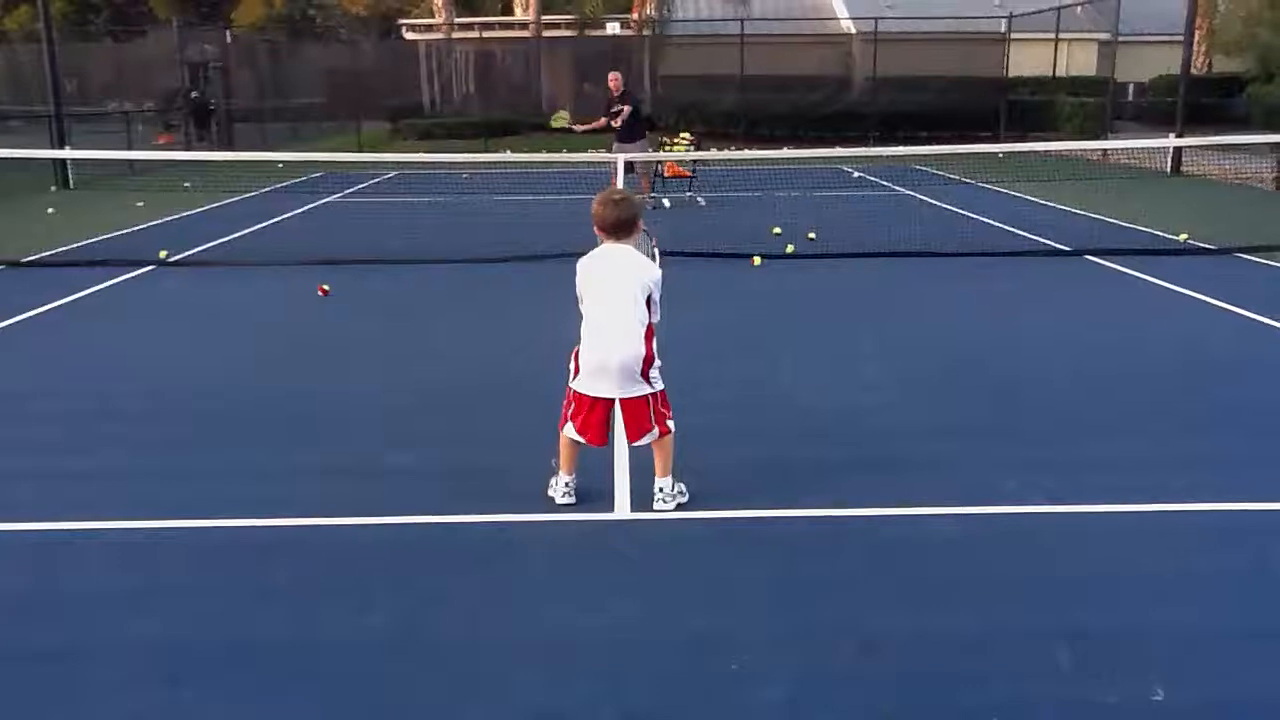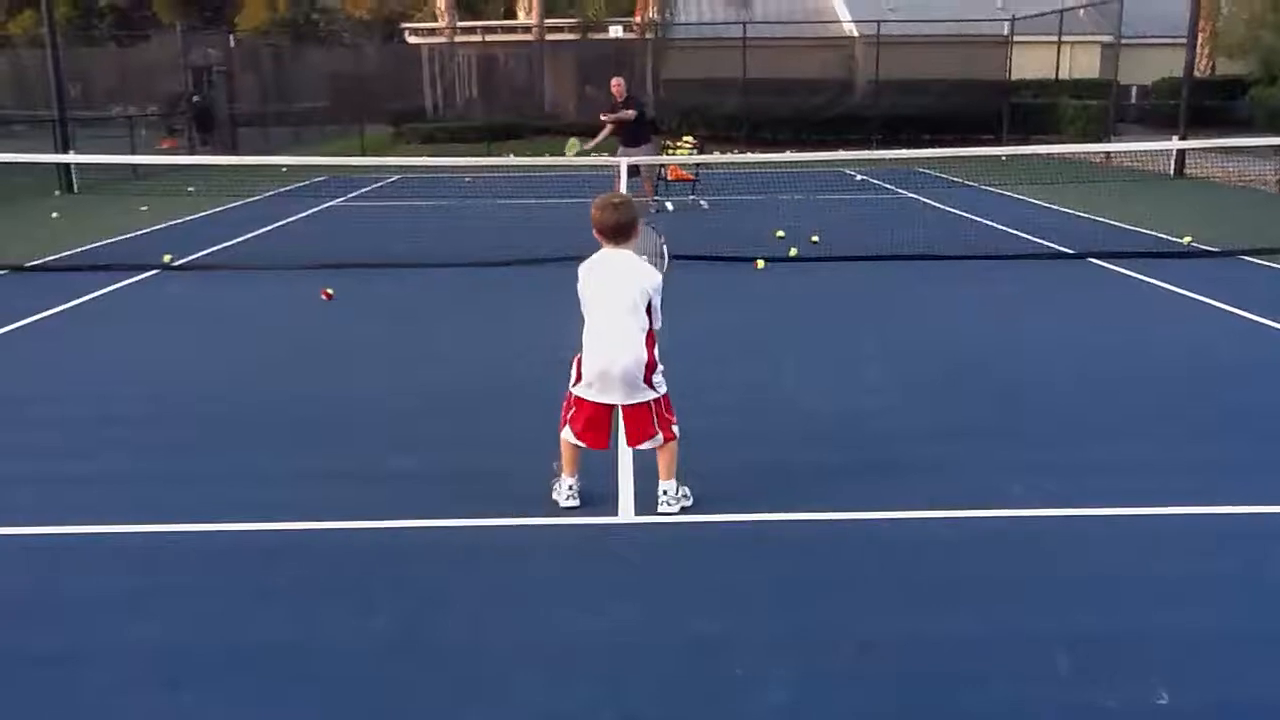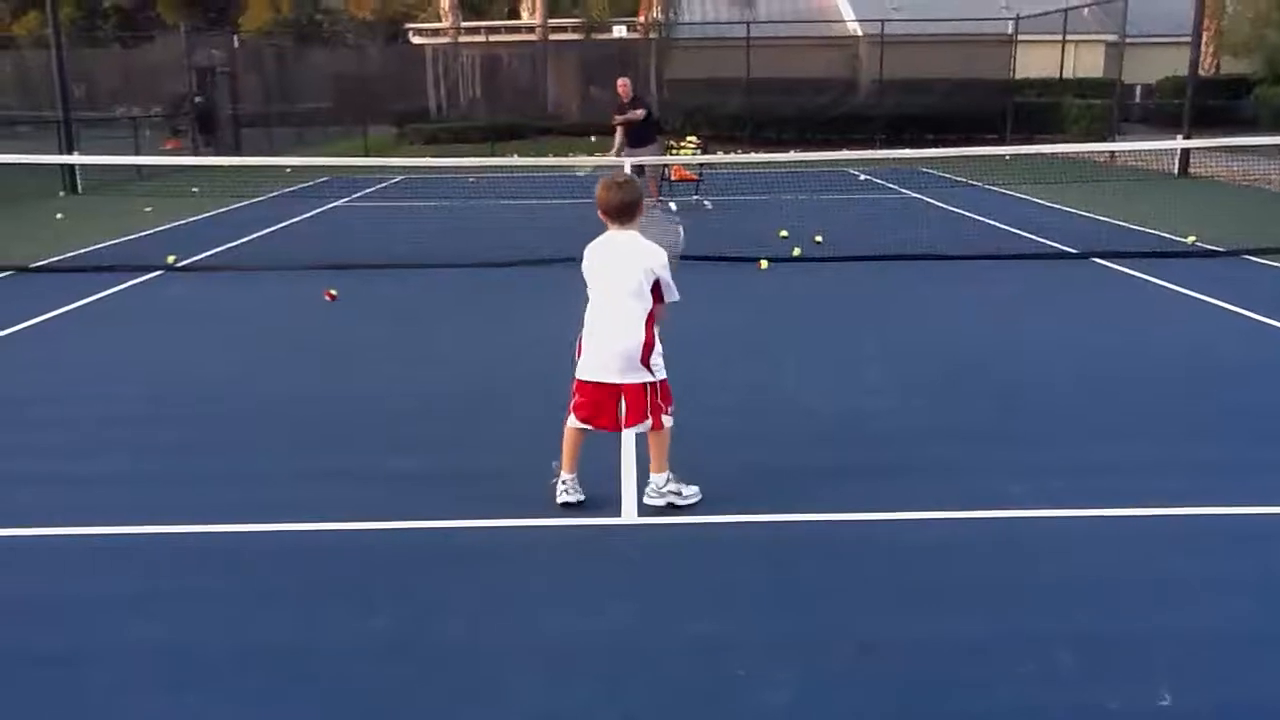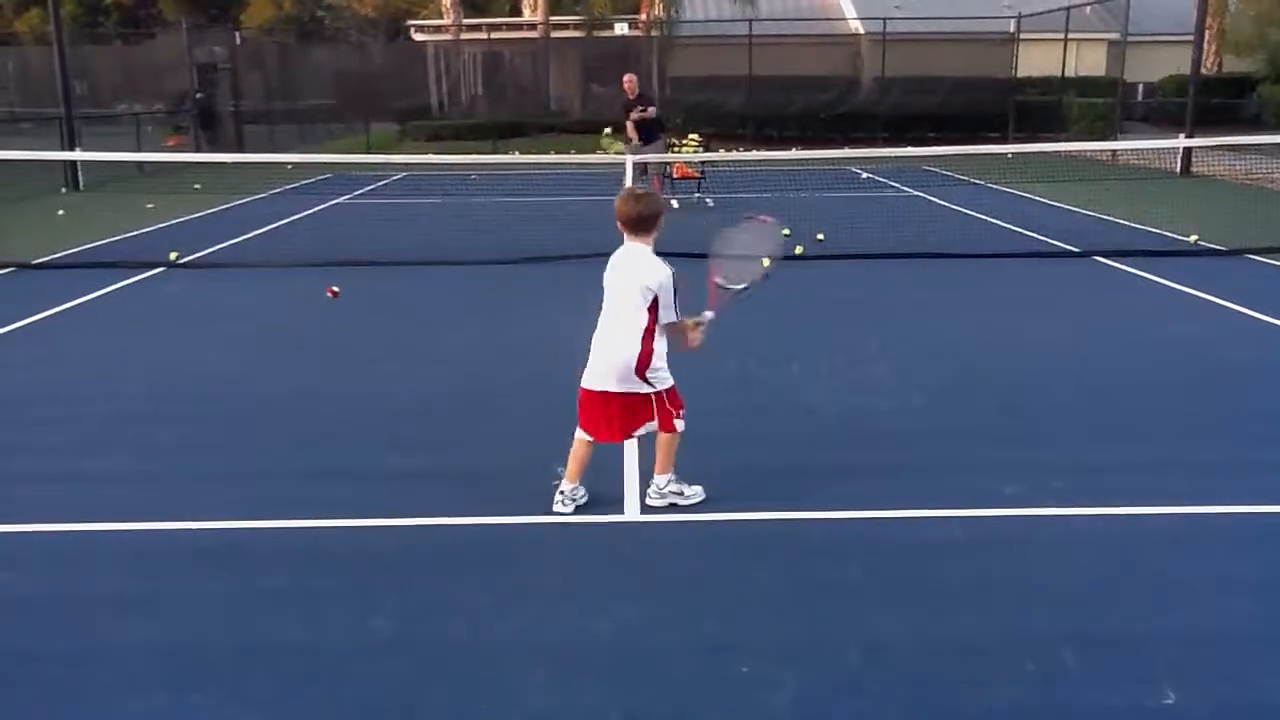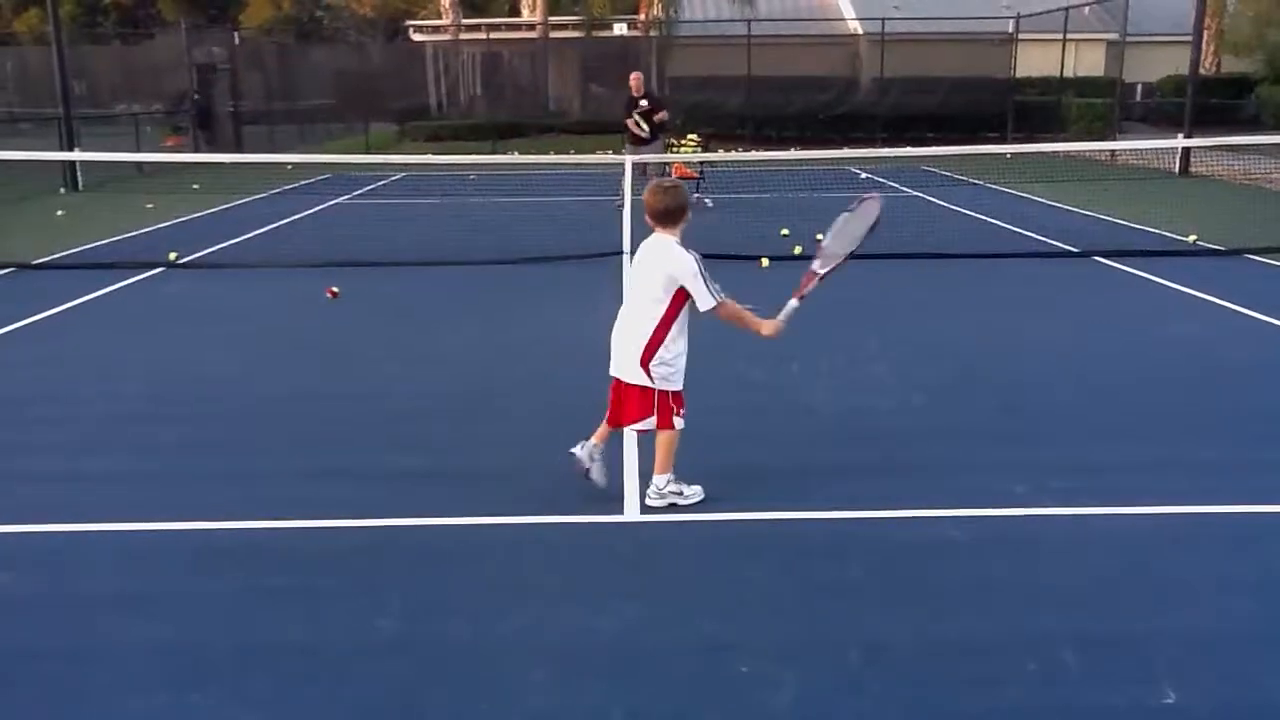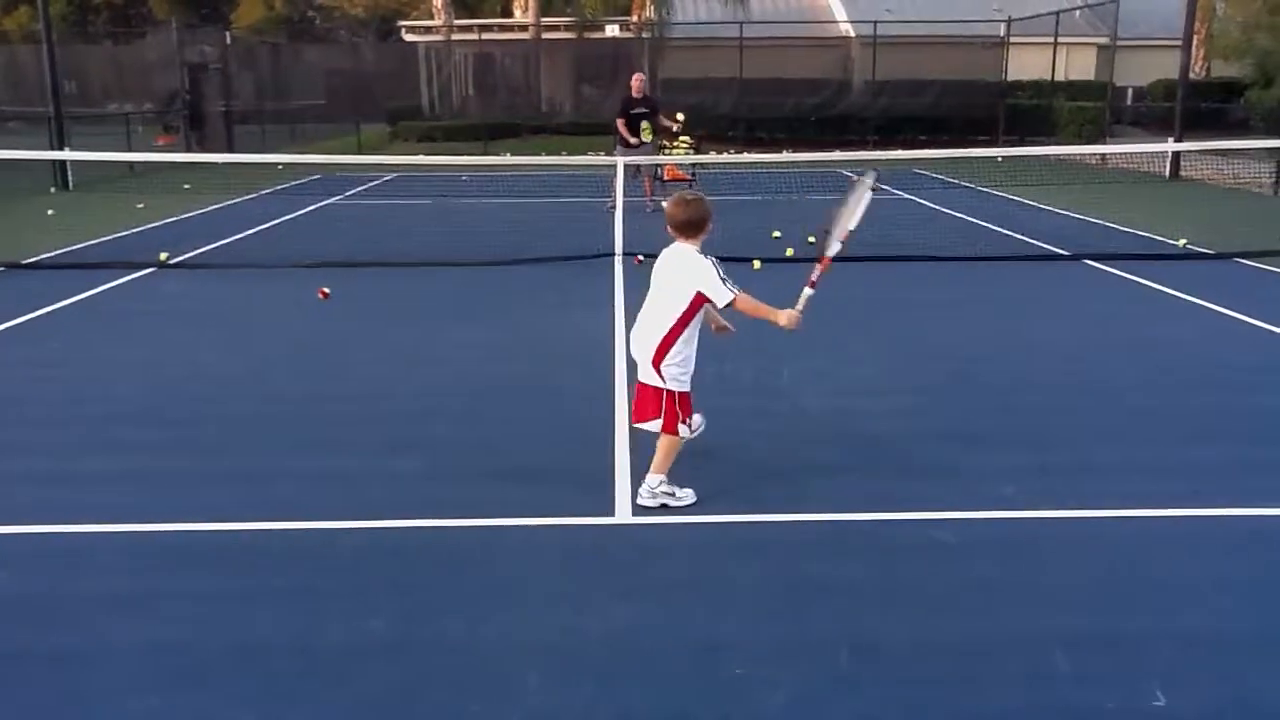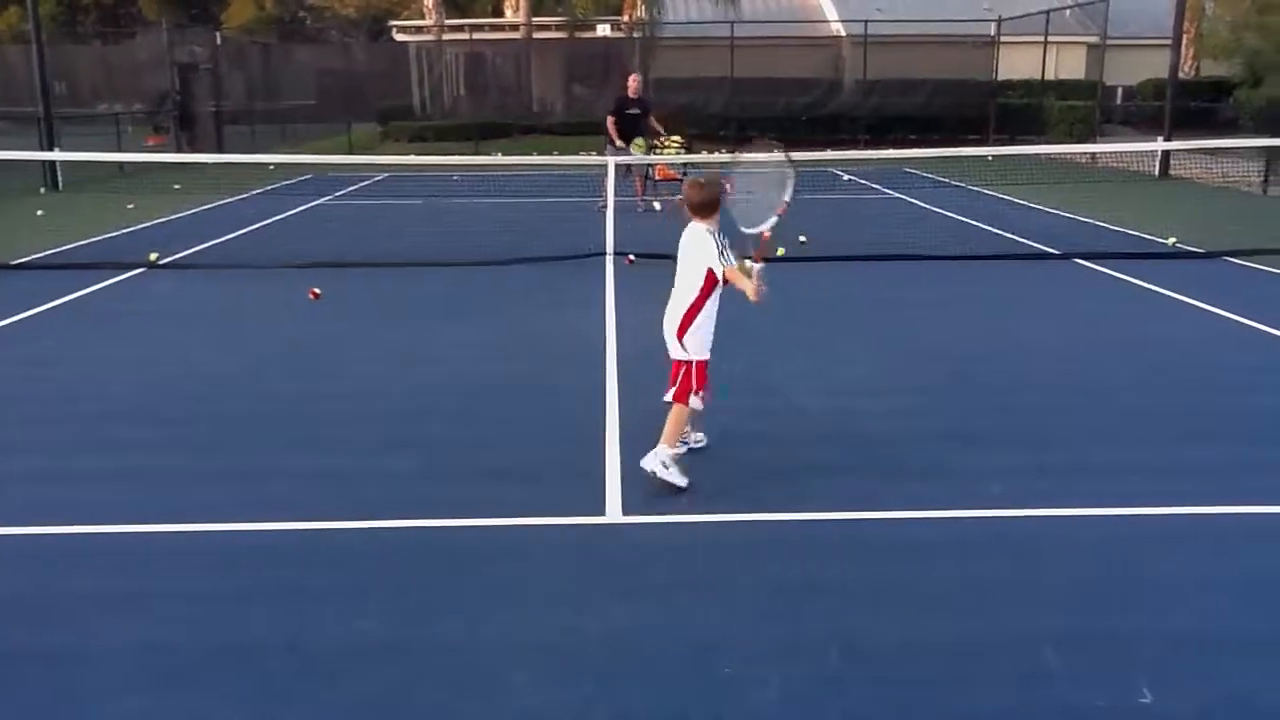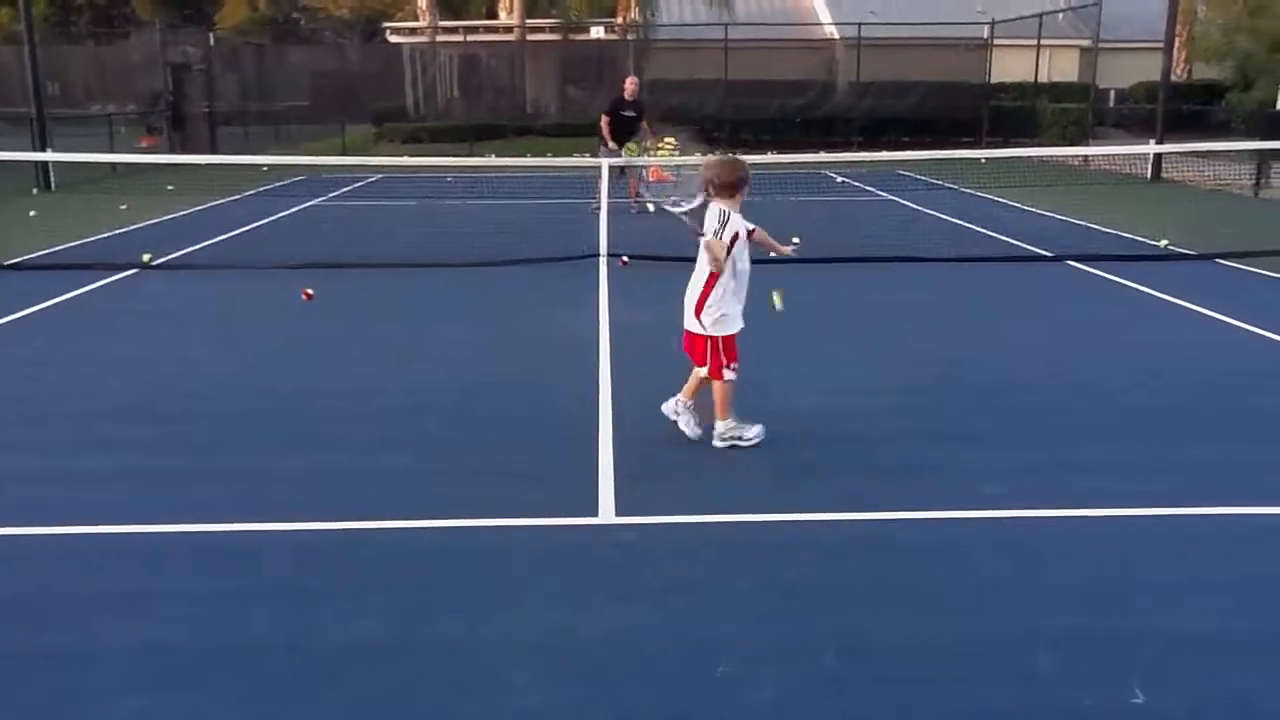
dt=0.2s
person 1, frame 1
left shoulder: (585, 265)
right shoulder: (649, 269)
right elbow: (652, 318)
left hip: (592, 358)
right hip: (635, 361)
left knee: (573, 421)
right knee: (660, 423)
left ankle: (564, 484)
right ankle: (665, 489)
person 1, frame 2
left shoulder: (586, 269)
right shoulder: (649, 275)
right elbow: (653, 324)
left hip: (595, 365)
right hip: (638, 366)
left knee: (572, 423)
right knee: (665, 427)
left ankle: (567, 487)
right ankle: (669, 492)
person 1, frame 3
left shoulder: (592, 251)
right shoulder: (655, 255)
right elbow: (661, 305)
left hip: (595, 347)
right hip: (637, 350)
left knee: (579, 415)
right knee: (657, 416)
left ankle: (567, 483)
right ankle: (660, 483)
person 1, frame 4
left shoulder: (616, 260)
right shoulder: (659, 271)
right elbow: (668, 323)
left wrist: (684, 324)
right wrist: (686, 337)
left hip: (602, 357)
right hip: (638, 362)
left knee: (589, 426)
right knee: (670, 418)
left ankle: (567, 491)
right ankle: (663, 485)
person 1, frame 5
left shoulder: (647, 248)
right shoulder: (685, 260)
right elbow: (716, 304)
left wrist: (736, 310)
right wrist: (759, 325)
left hip: (626, 342)
right hip: (654, 353)
left knee: (626, 410)
right knee: (670, 416)
left ankle: (592, 447)
right ankle: (662, 485)
person 1, frame 6
left shoulder: (667, 256)
right shoulder: (703, 266)
right elbow: (736, 299)
left wrist: (714, 319)
right wrist: (778, 316)
left hip: (645, 341)
right hip: (667, 353)
left knee: (668, 410)
right knee: (675, 418)
left ankle: (685, 429)
right ankle: (655, 485)
person 1, frame 7
left shoulder: (692, 232)
right shoulder: (710, 239)
right elbow: (726, 268)
left wrist: (743, 273)
right wrist: (748, 284)
left hip: (680, 322)
right hip: (689, 329)
left knee: (689, 385)
right knee: (689, 392)
left ankle: (682, 434)
right ankle: (661, 456)
person 1, frame 8
left shoulder: (729, 216)
right shoulder: (724, 216)
left elbow: (754, 233)
right elbow: (713, 241)
left wrist: (778, 248)
right wrist: (716, 257)
left hip: (705, 304)
right hip: (713, 308)
left knee: (709, 362)
right knee: (723, 367)
left ankle: (682, 403)
right ankle: (725, 427)
